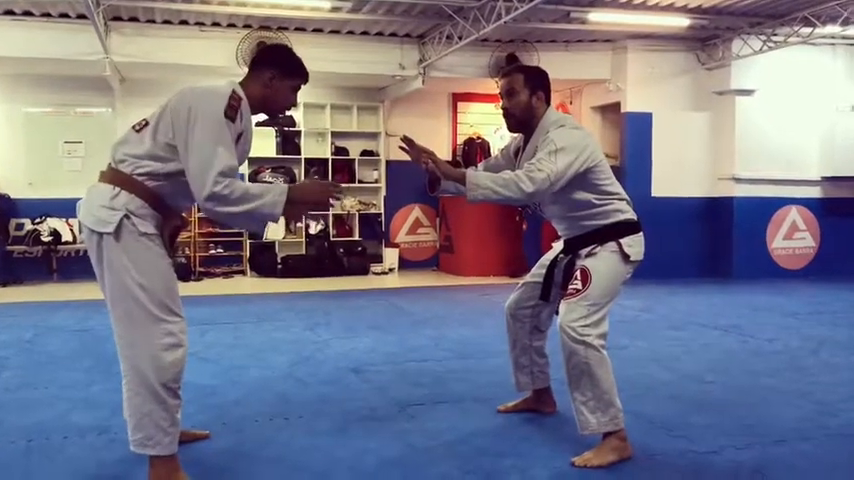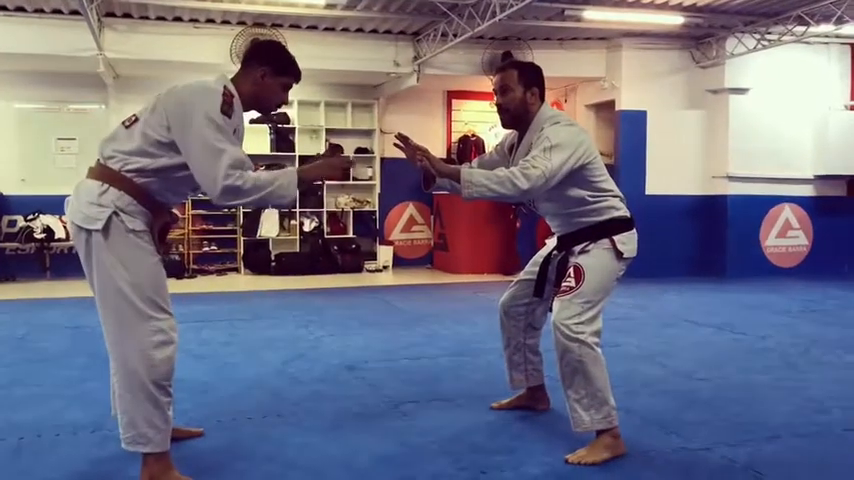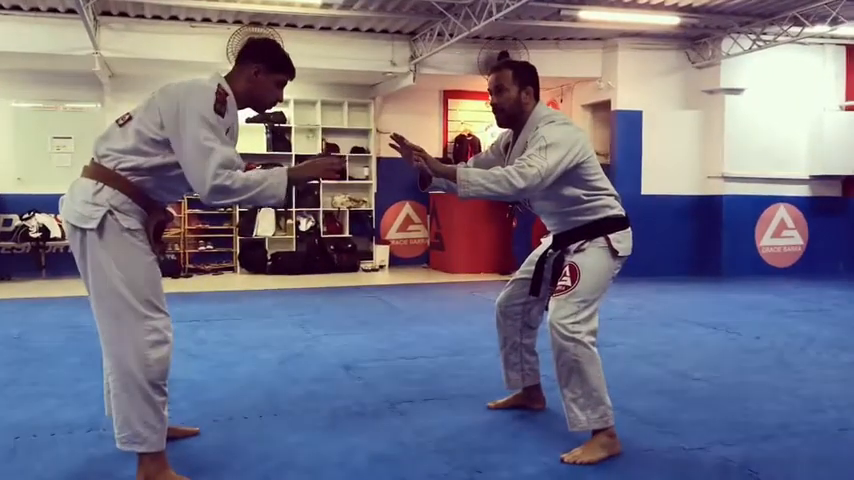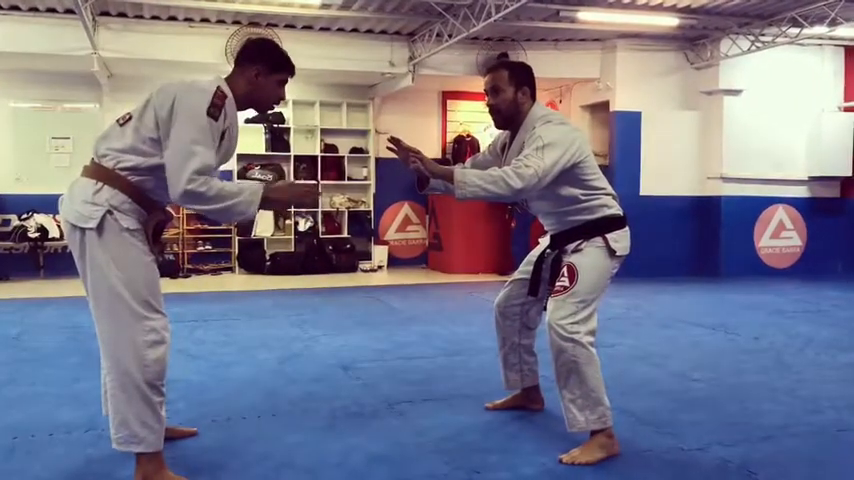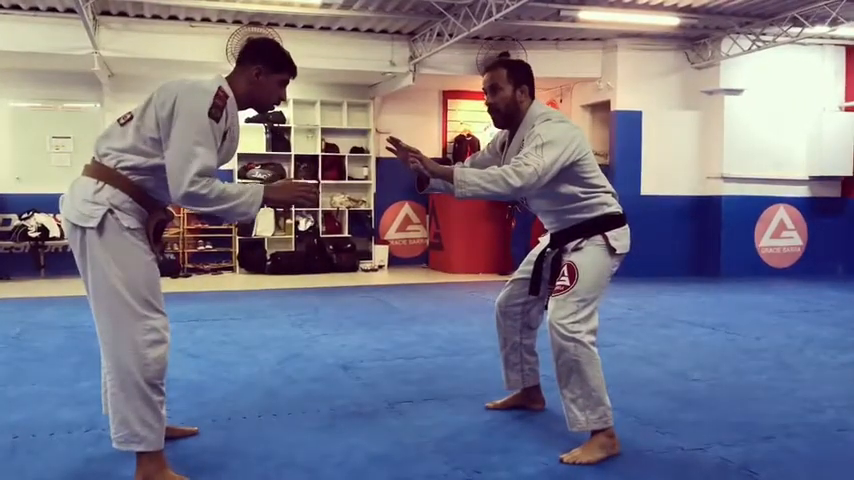
dt=0.3s
person 1, frame 1
left shoulder: (231, 113)
right shoulder: (217, 104)
left elbow: (215, 191)
right elbow: (215, 191)
left wrist: (281, 203)
right wrist: (289, 196)
left hip: (132, 213)
right hip: (122, 213)
left knee: (150, 332)
right knee: (158, 337)
left ankle: (157, 425)
person 1, frame 2
left shoulder: (221, 107)
right shoulder: (208, 101)
left elbow: (216, 183)
right elbow: (227, 184)
right wrist: (303, 176)
left hip: (122, 209)
right hip: (110, 210)
left knee: (139, 328)
right knee: (147, 333)
left ankle: (150, 424)
person 1, frame 3
left shoulder: (216, 105)
right shoulder: (203, 99)
left elbow: (205, 180)
right elbow: (216, 183)
right wrist: (294, 174)
left hip: (118, 208)
right hip: (104, 208)
left knee: (134, 329)
right knee: (143, 334)
left ankle: (145, 422)
person 1, frame 4
left shoulder: (219, 109)
right shoulder: (201, 100)
left elbow: (193, 184)
right elbow: (191, 187)
right wrist: (268, 195)
left hip: (116, 210)
right hip: (104, 209)
left knee: (129, 328)
right knee: (139, 334)
left ankle: (141, 423)
person 1, frame 5
left shoulder: (220, 108)
right shoulder: (203, 99)
left elbow: (186, 183)
right elbow: (192, 188)
left wrist: (263, 194)
right wrist: (267, 193)
left hip: (119, 208)
right hip: (105, 208)
left knee: (130, 329)
right knee: (140, 333)
left ankle: (143, 423)
person 2, frame 1
left shoulder: (566, 137)
right shoulder: (523, 143)
left elbow: (528, 184)
right elbow: (486, 175)
left wrist: (453, 174)
right wrist: (437, 172)
left hip: (610, 242)
right hip: (573, 242)
left knee: (577, 327)
right knee: (522, 310)
left ankle: (615, 437)
right ankle: (540, 393)
person 2, frame 2
left shoulder: (561, 134)
right shoulder: (518, 139)
left elbow: (524, 182)
right elbow: (479, 171)
left wrist: (448, 171)
right wrist: (432, 169)
left hip: (603, 239)
right hip: (566, 239)
left knee: (571, 324)
right knee: (516, 307)
left ankle: (608, 434)
right ankle: (533, 391)
person 2, frame 3
left shoulder: (557, 133)
right shoulder: (513, 138)
left elbow: (520, 180)
right elbow: (474, 170)
left wrist: (444, 170)
right wrist: (428, 169)
left hip: (598, 238)
right hip: (562, 238)
left knee: (567, 324)
right knee: (512, 306)
left ankle: (603, 434)
right ankle: (529, 390)
person 2, frame 4
left shoulder: (553, 132)
right shoulder: (511, 138)
left elbow: (517, 181)
right elbow: (473, 171)
left wrist: (442, 172)
right wrist: (425, 170)
left hip: (596, 237)
right hip: (560, 237)
left knee: (566, 324)
right knee: (511, 307)
left ankle: (602, 434)
right ankle: (528, 390)
person 2, frame 5
left shoulder: (552, 130)
right shoulder: (509, 136)
left elbow: (518, 180)
right elbow: (471, 170)
left wrist: (440, 171)
right wrist: (425, 170)
left hip: (596, 236)
right hip: (560, 237)
left knee: (567, 324)
right knee: (512, 307)
left ankle: (603, 434)
right ankle: (528, 390)
